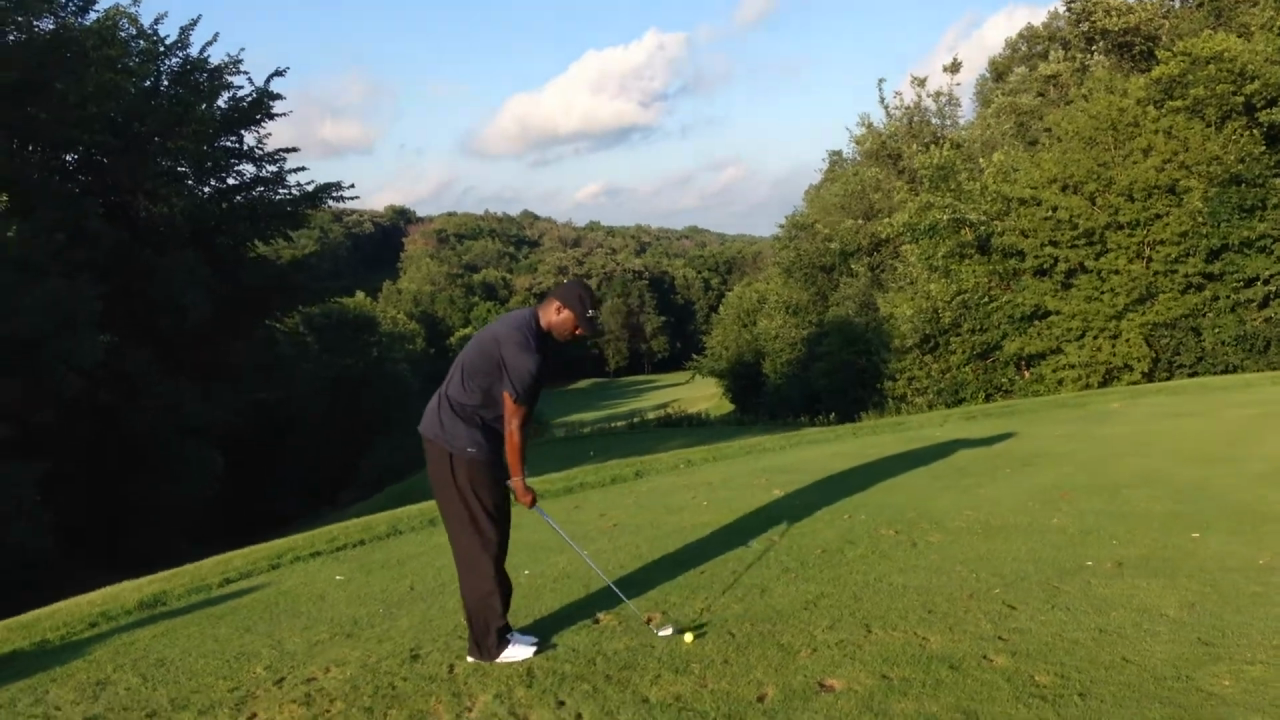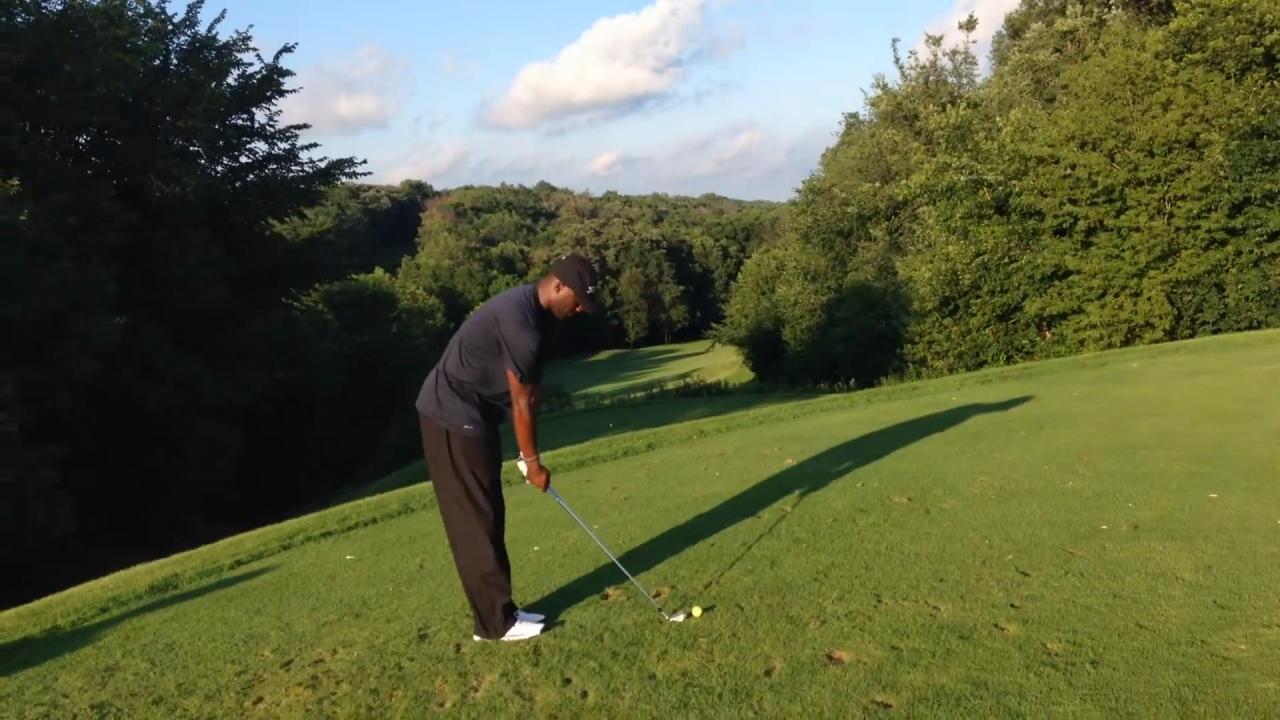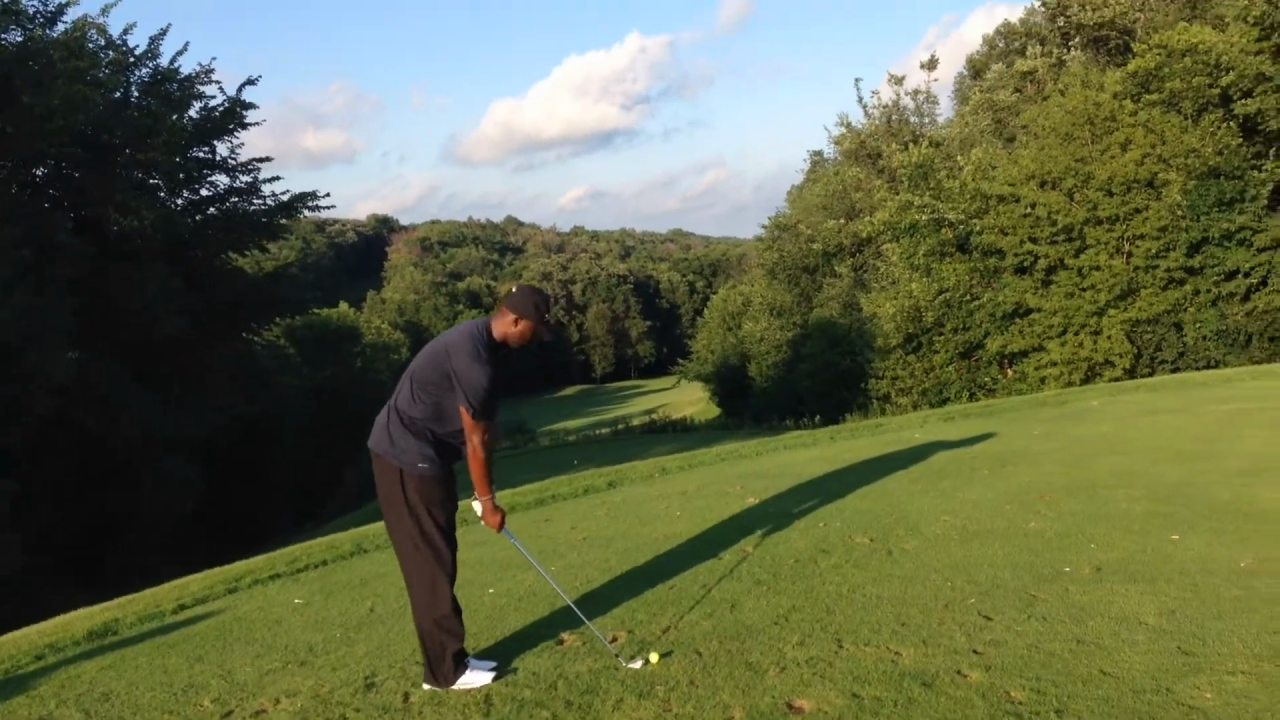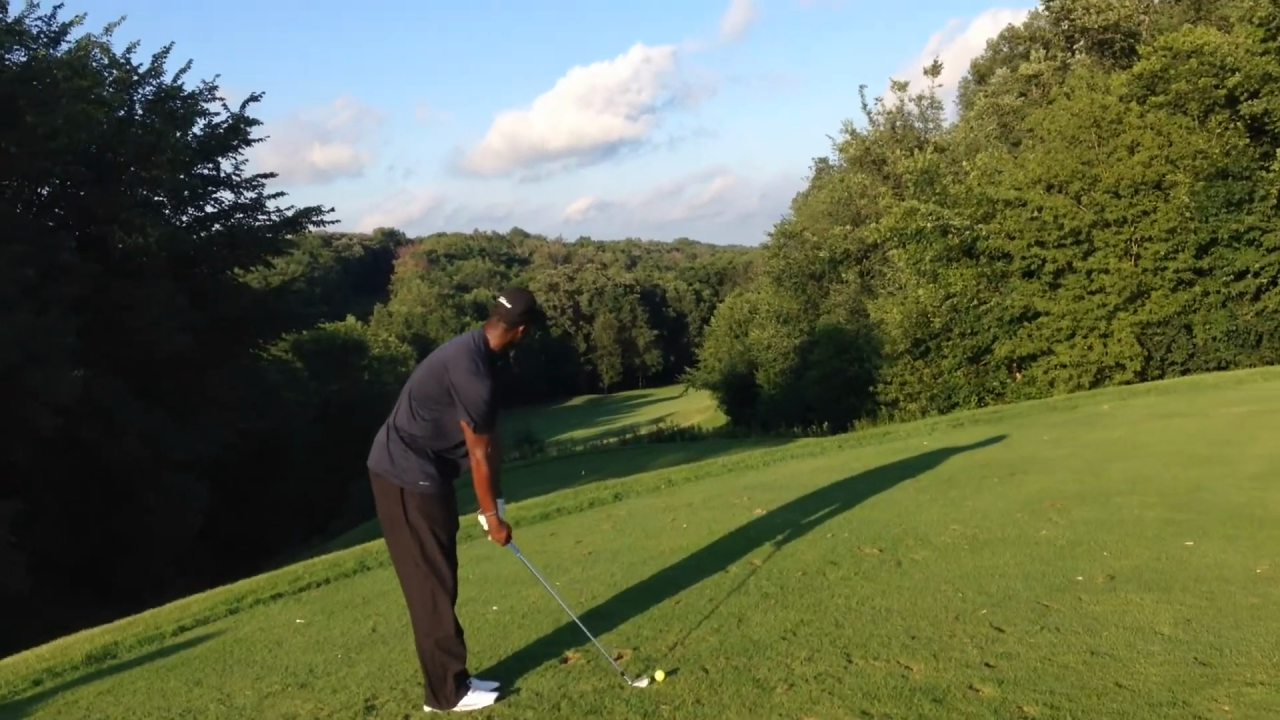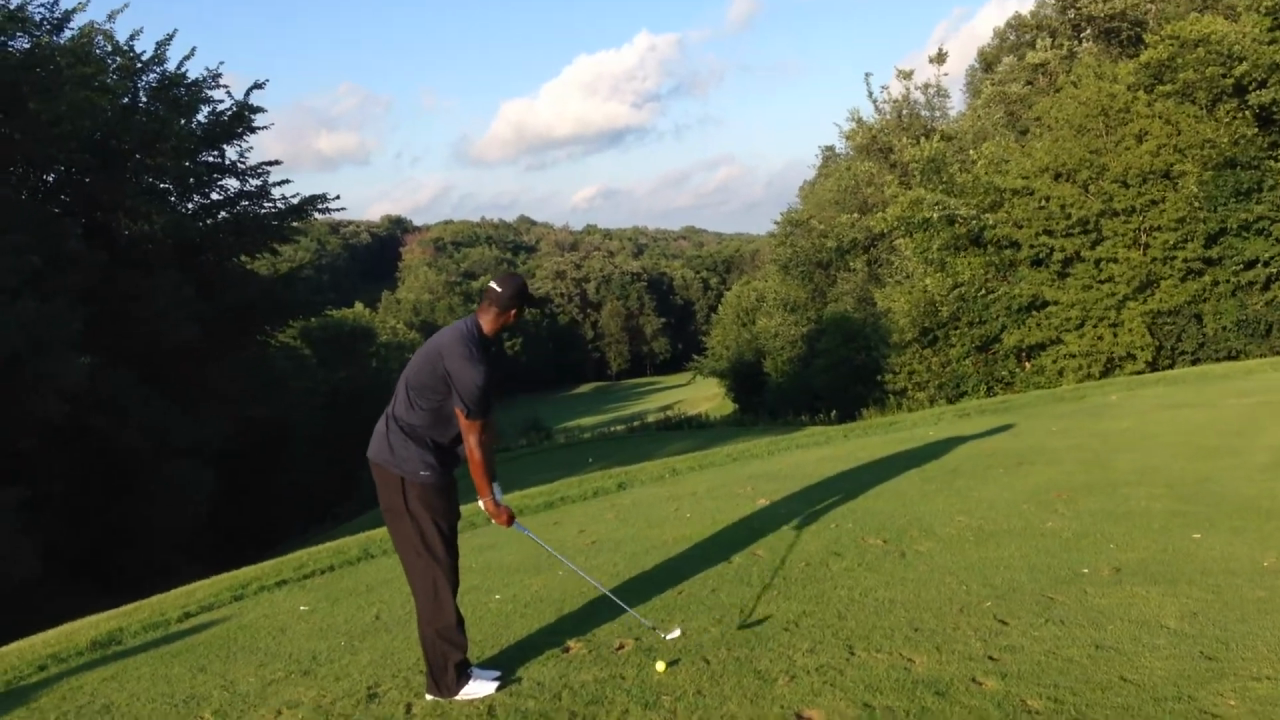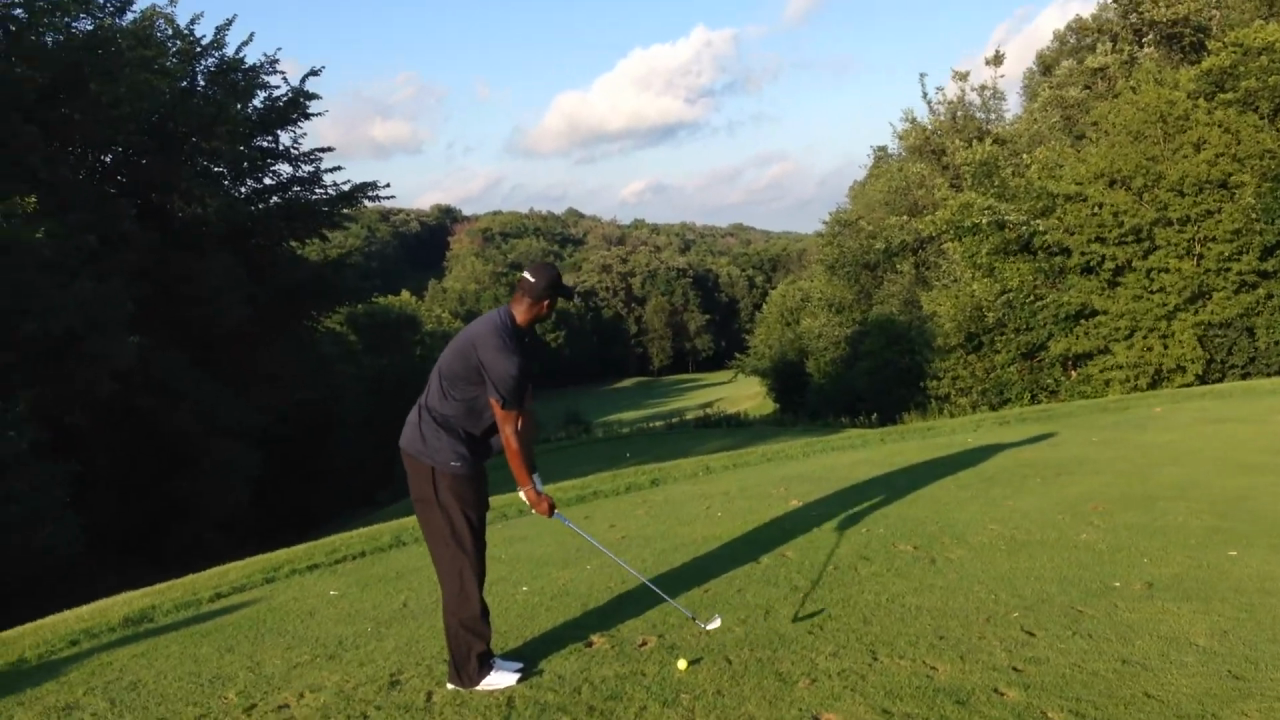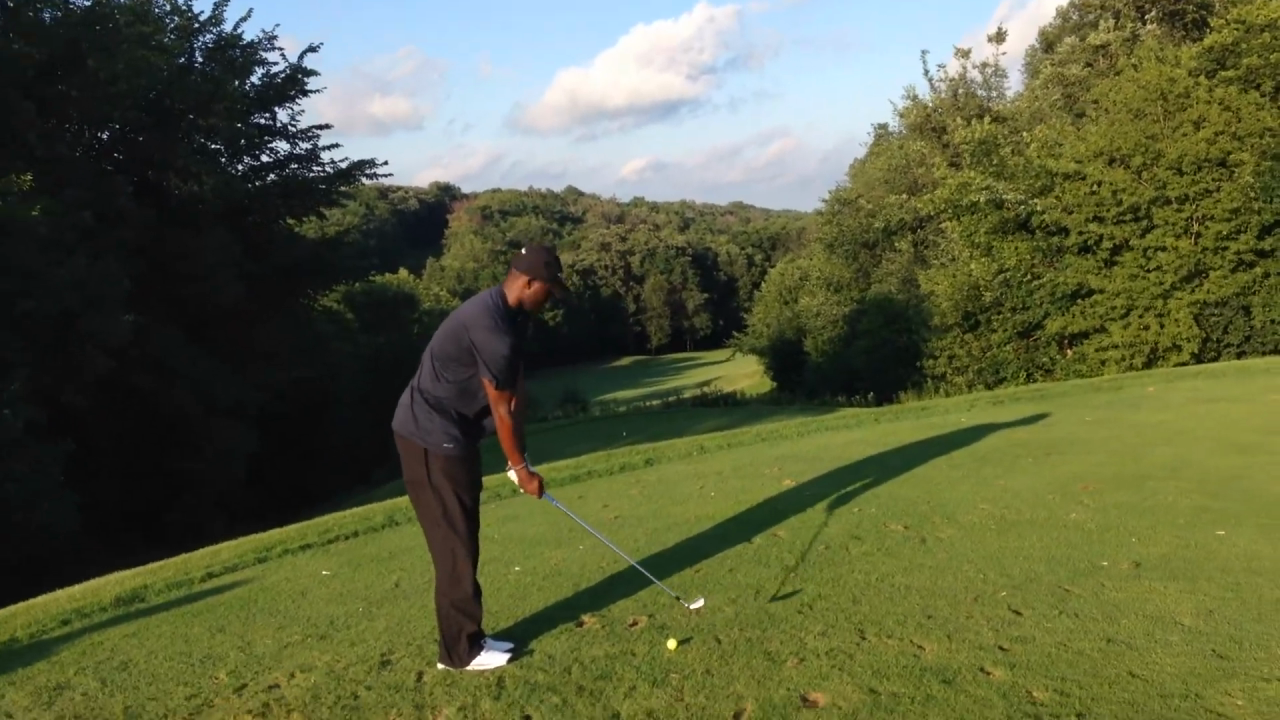
dt=0.3s
person 1, frame 1
left shoulder: (525, 327)
right shoulder: (523, 347)
left elbow: (515, 417)
right elbow: (513, 423)
left wrist: (513, 474)
right wrist: (519, 481)
left hip: (470, 437)
right hip: (457, 441)
left knee: (492, 536)
right knee: (479, 542)
left ankle: (494, 628)
right ankle: (488, 643)
person 1, frame 2
left shoulder: (526, 305)
right shoulder: (522, 324)
left elbow: (527, 393)
right elbow: (521, 403)
left wrist: (529, 453)
right wrist: (532, 462)
left hip: (470, 415)
right hip: (453, 418)
left knee: (488, 516)
right knee: (475, 521)
left ankle: (500, 608)
right ankle: (494, 621)
person 1, frame 3
left shoulder: (479, 338)
right shoulder: (473, 358)
left elbow: (486, 427)
right elbow: (475, 439)
left wrist: (488, 490)
right wrist: (487, 501)
left hip: (422, 454)
right hip: (407, 457)
left knee: (439, 560)
right knee: (430, 564)
left ankle: (451, 656)
right ankle: (445, 670)
person 1, frame 4
left shoulder: (475, 352)
right shoulder: (472, 371)
left elbow: (488, 440)
right elbow: (478, 452)
left wrist: (497, 501)
right wrist: (492, 516)
left hip: (420, 471)
right hip: (407, 476)
left knee: (438, 579)
right knee: (432, 583)
left ankle: (451, 677)
right ankle: (446, 691)
person 1, frame 5
left shoulder: (468, 338)
right shoulder: (467, 358)
left elbow: (483, 426)
right elbow: (472, 439)
left wrist: (492, 485)
right wrist: (489, 501)
left hip: (419, 460)
right hip: (407, 464)
left knee: (441, 569)
right knee: (434, 572)
left ankle: (454, 666)
right ankle: (448, 680)
person 1, frame 6
left shoulder: (504, 330)
right shoulder: (501, 348)
left elbow: (522, 411)
right elbow: (509, 429)
left wrist: (532, 477)
right wrist: (529, 489)
left hip: (453, 451)
right hip: (439, 455)
left knee: (469, 559)
right knee: (461, 563)
left ankle: (477, 657)
right ankle: (469, 670)
person 1, frame 7
left shoulder: (505, 314)
right shoulder: (492, 327)
left elbow: (514, 392)
right elbow: (501, 408)
left wrist: (520, 458)
right wrist: (521, 468)
left hip: (450, 433)
right hip: (432, 436)
left knee: (463, 539)
right knee: (455, 542)
left ankle: (469, 635)
right ankle: (460, 650)
